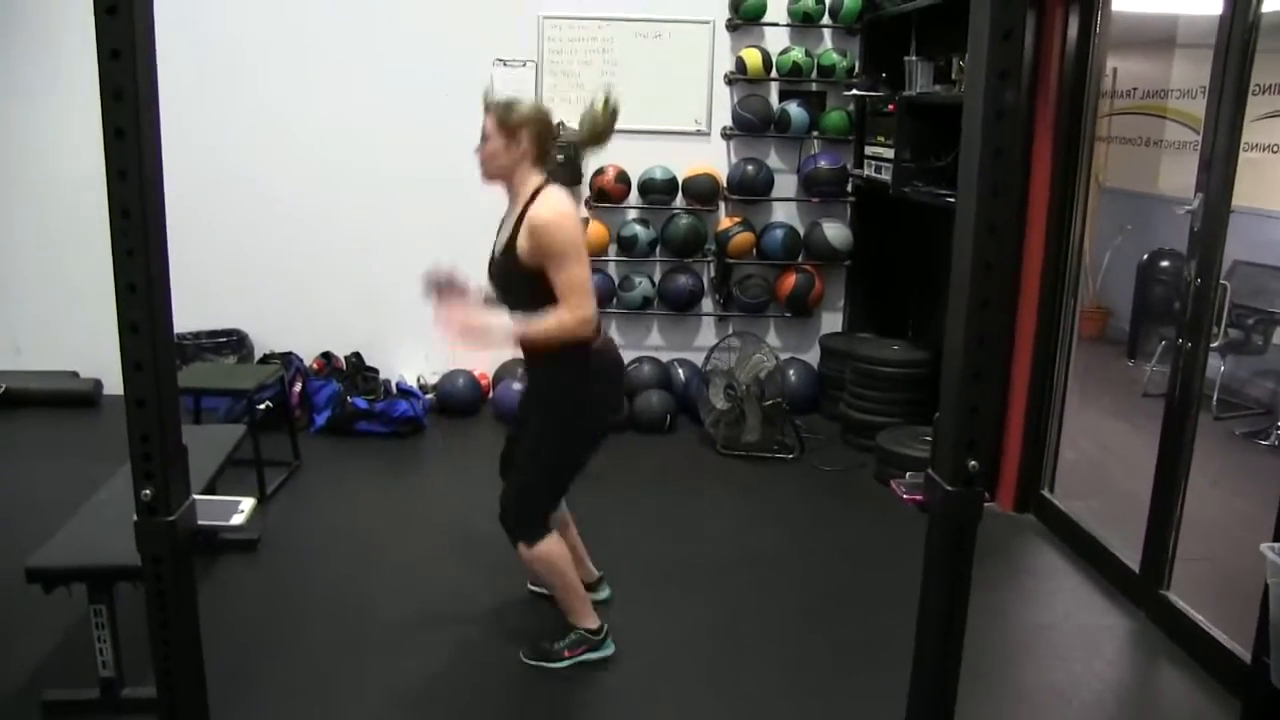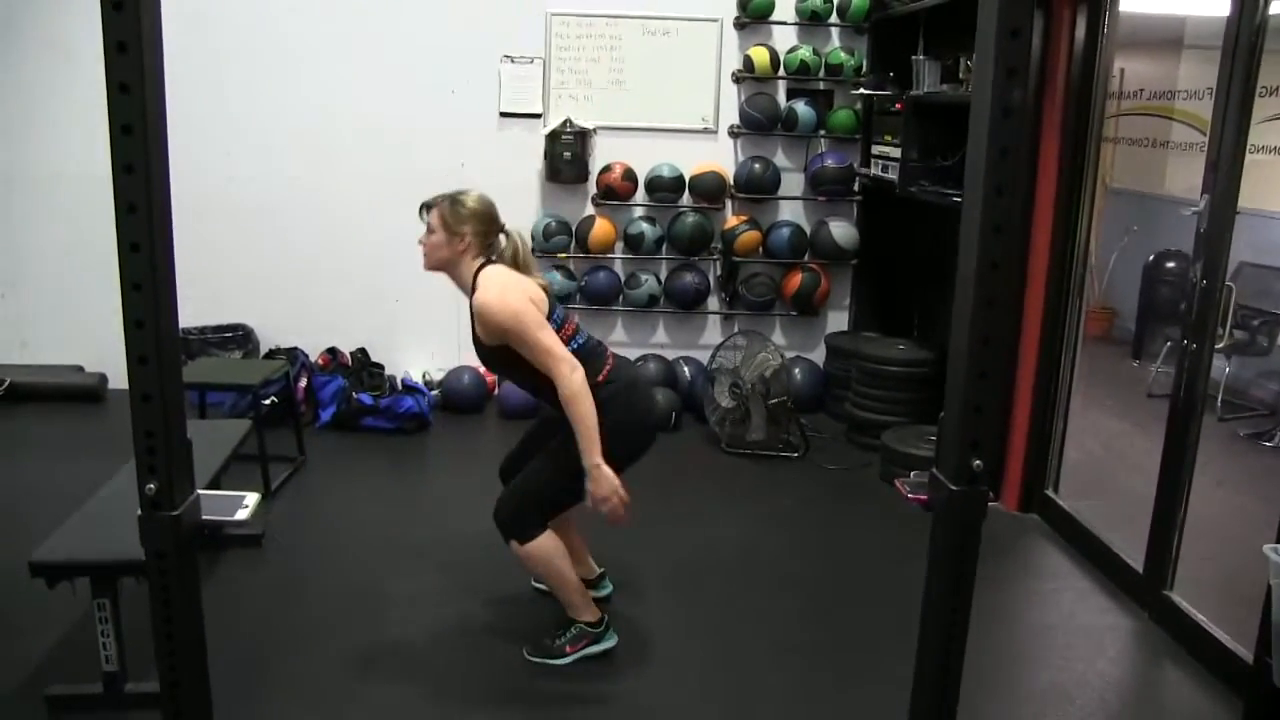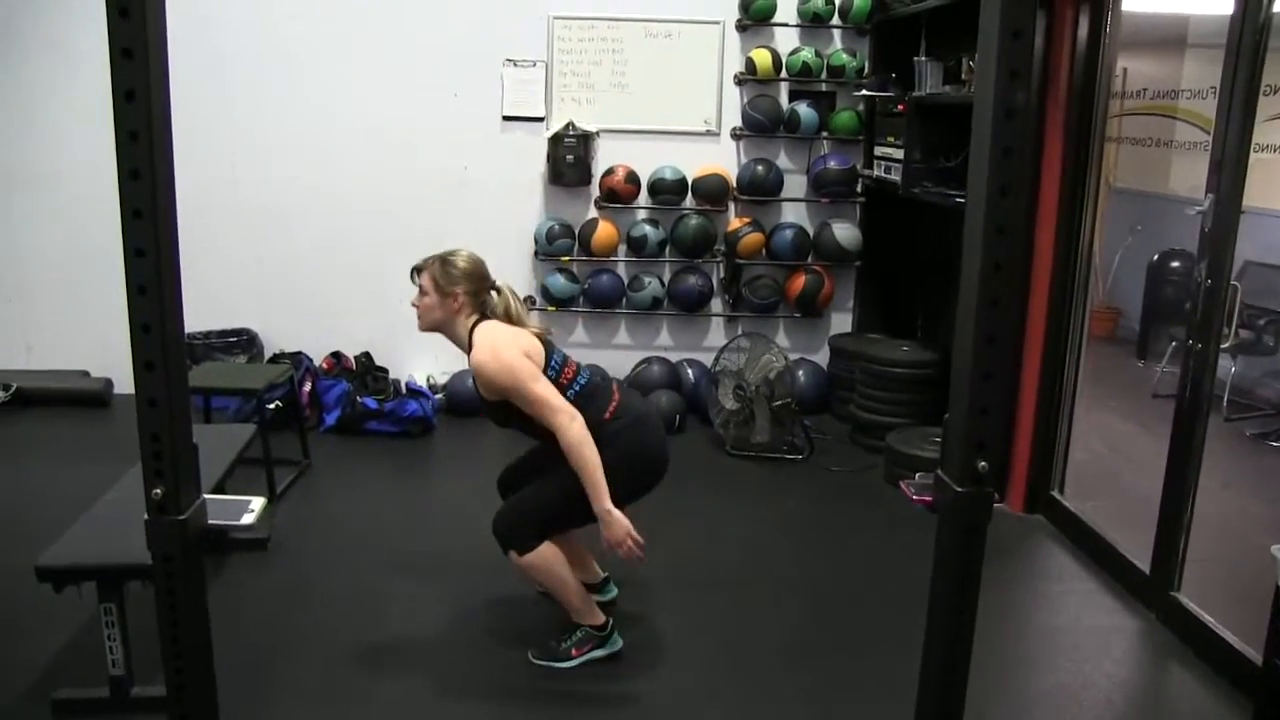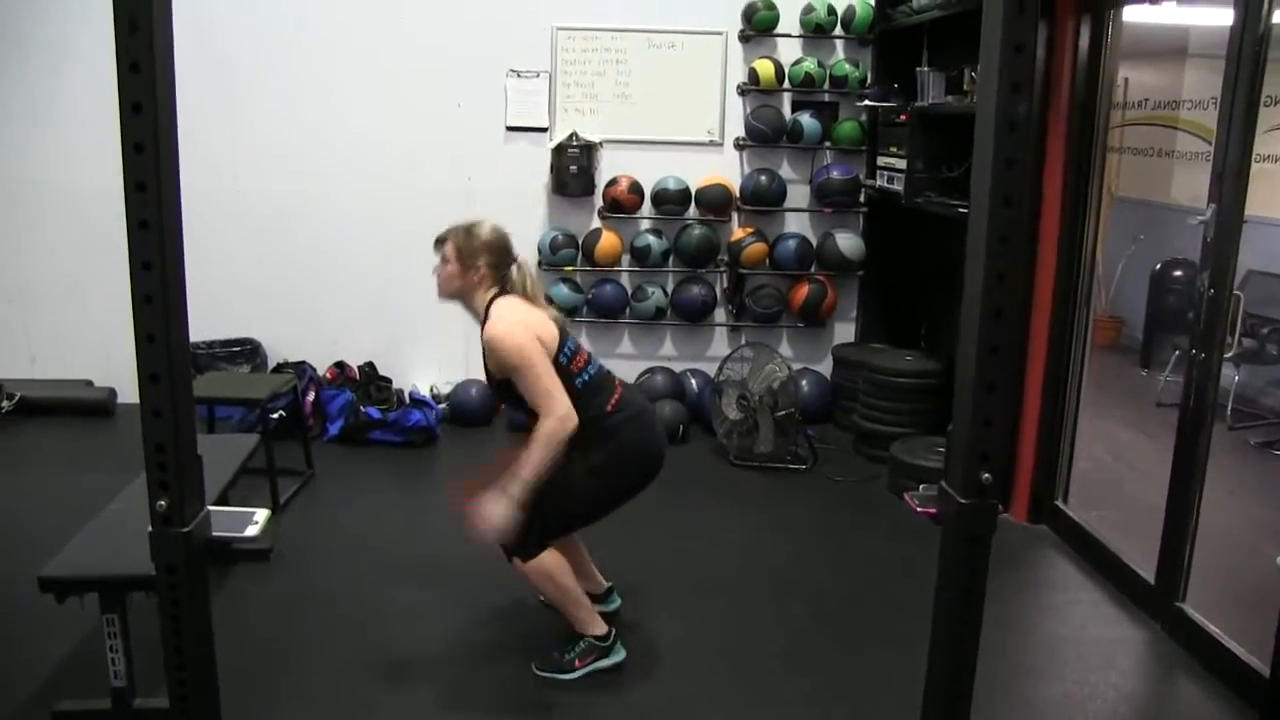
dt=0.3s
person 1, frame 1
left shoulder: (551, 211)
right shoulder: (523, 206)
left elbow: (580, 318)
left wrist: (493, 323)
right wrist: (473, 297)
left hip: (583, 379)
right hip: (564, 372)
left knee: (522, 510)
right knee: (524, 477)
left ankle: (587, 631)
right ankle: (584, 577)
person 1, frame 2
left shoulder: (491, 297)
right shoulder: (494, 280)
left elbow: (568, 373)
left wrist: (595, 467)
left hip: (617, 410)
right hip: (604, 394)
left knee: (516, 514)
right knee: (516, 478)
left ankle: (589, 624)
right ankle: (588, 575)
person 1, frame 3
left shoulder: (488, 355)
right shoulder: (490, 335)
left elbow: (566, 421)
left wrist: (606, 511)
left hip: (630, 447)
right hip: (621, 423)
left knee: (514, 525)
right knee: (514, 487)
left ankle: (595, 630)
right ankle: (592, 579)
person 1, frame 4
left shoulder: (502, 330)
right shoulder: (508, 311)
left elbow: (559, 418)
left wrist: (508, 499)
right wrist: (509, 485)
left hip: (625, 443)
right hip: (621, 422)
left knee: (519, 531)
right knee: (528, 500)
left ankle: (597, 639)
right ankle: (596, 590)
